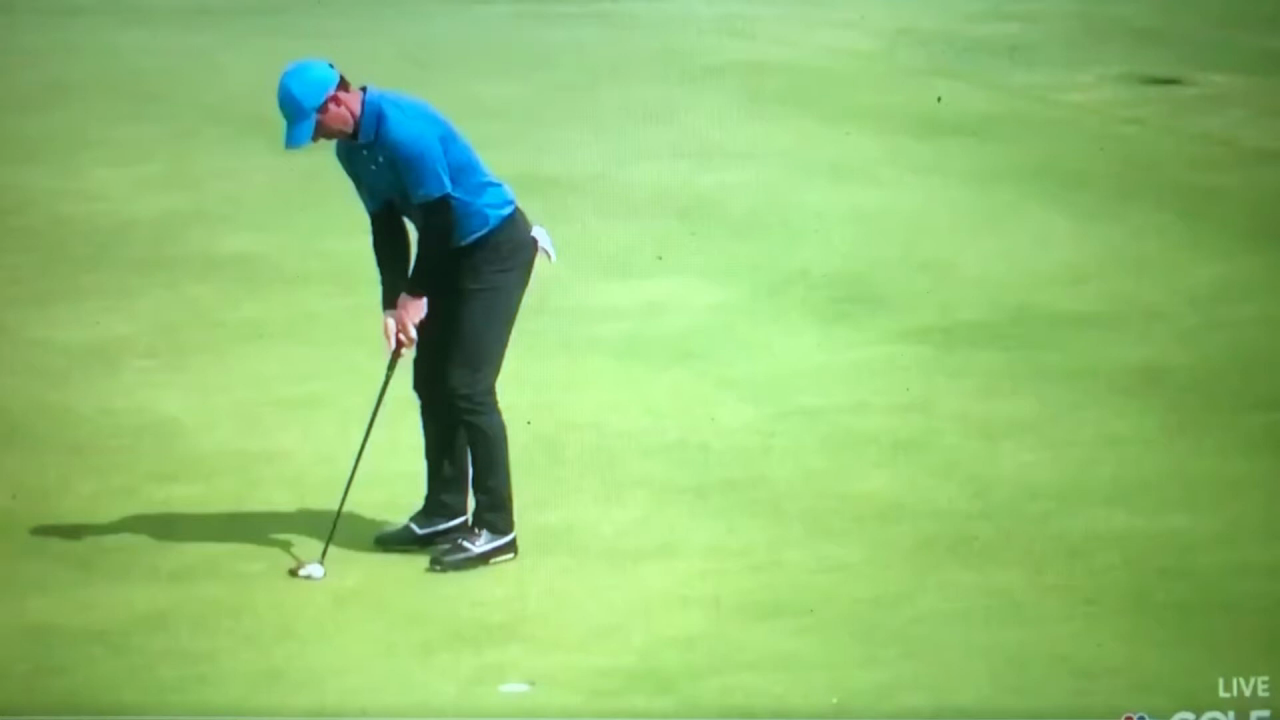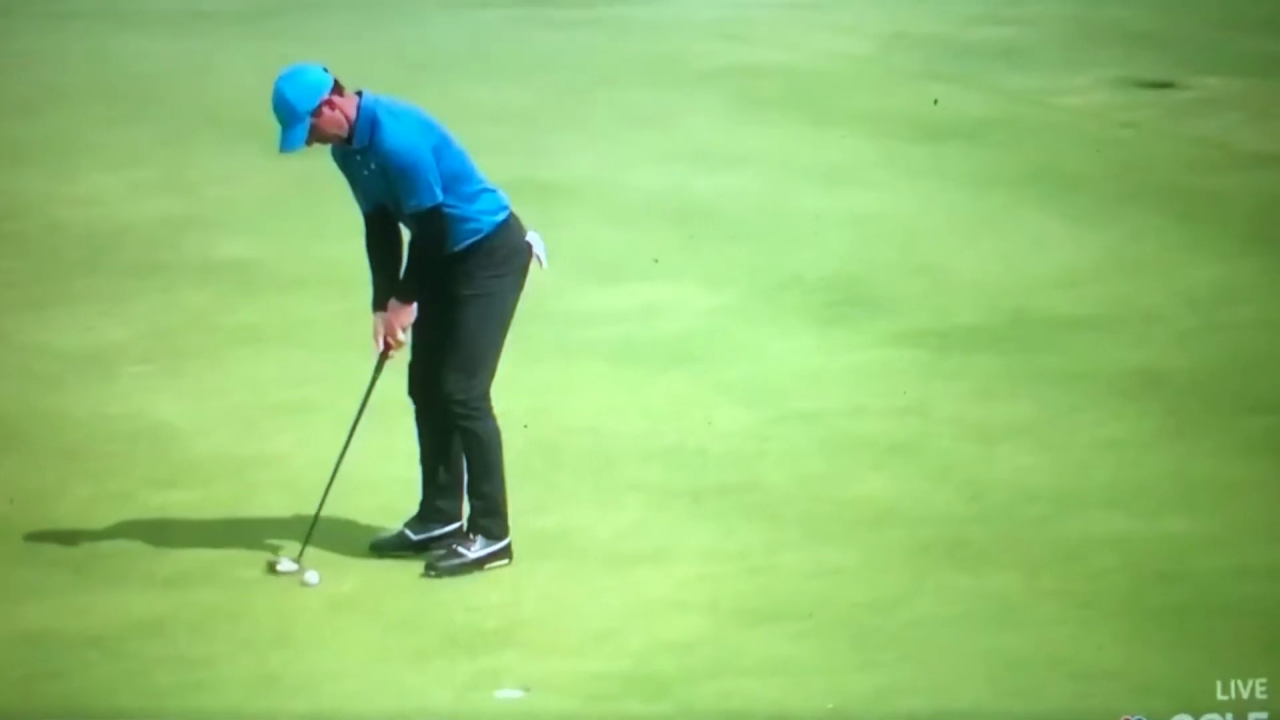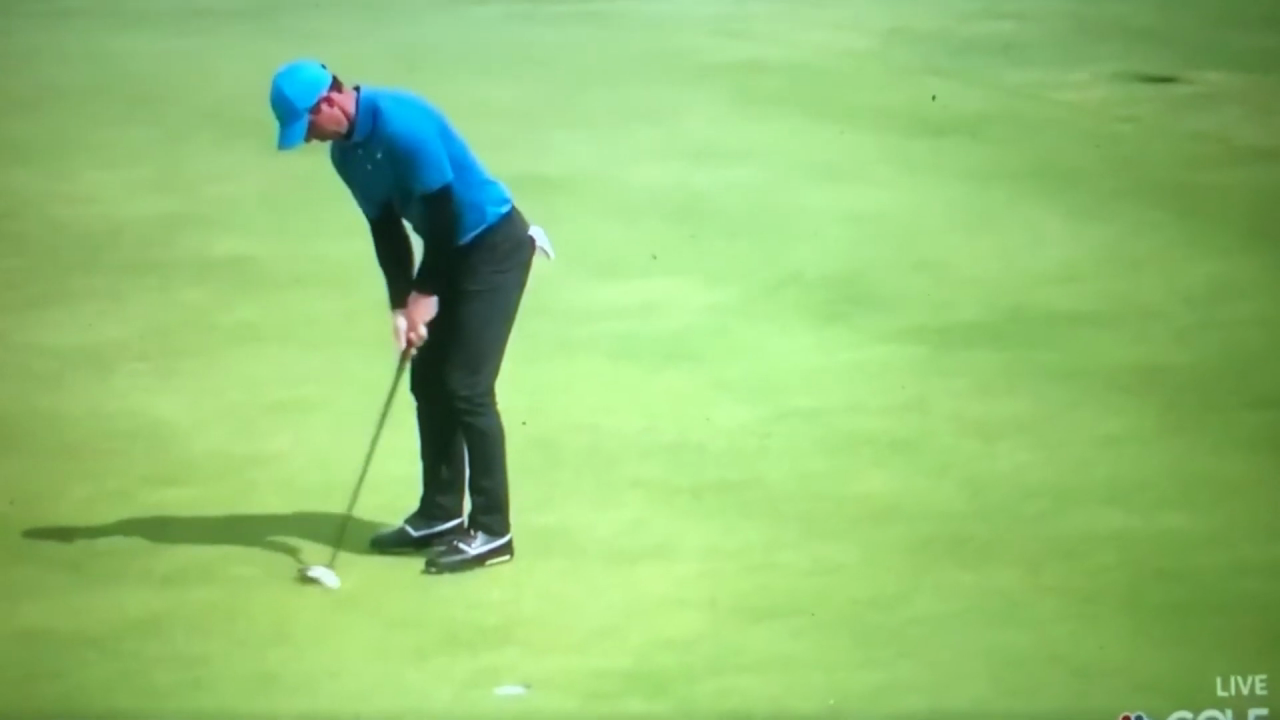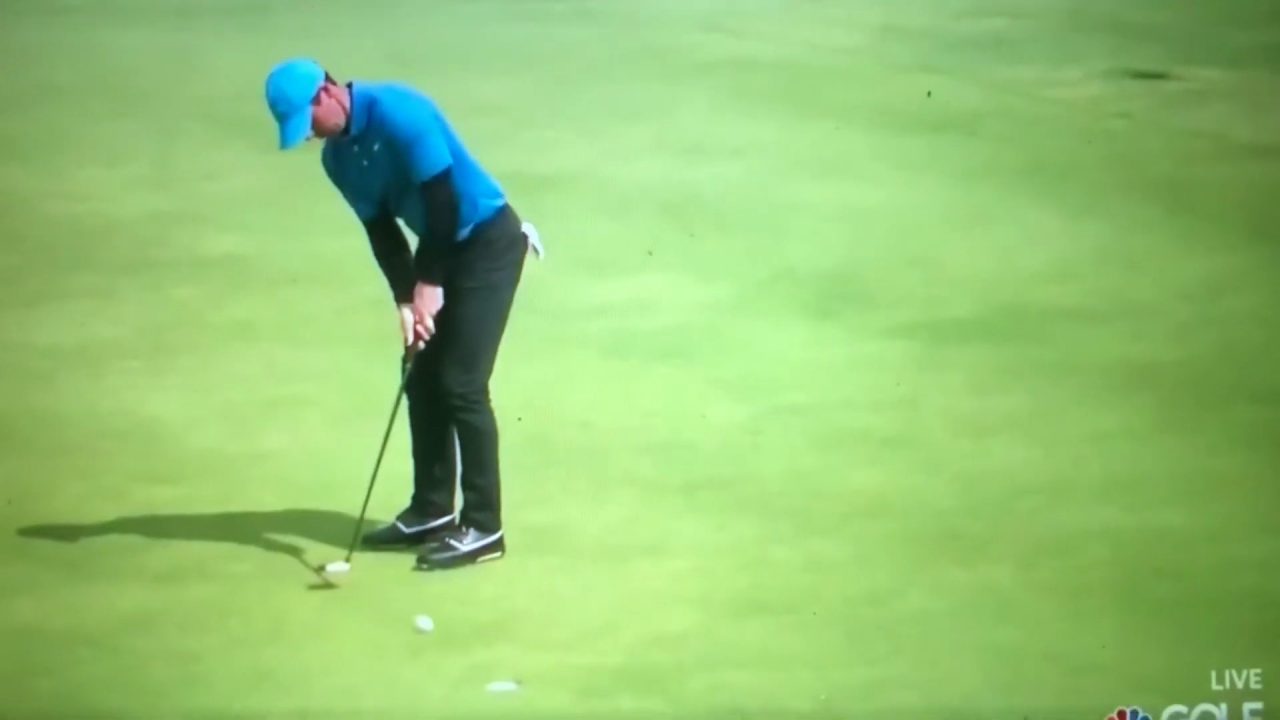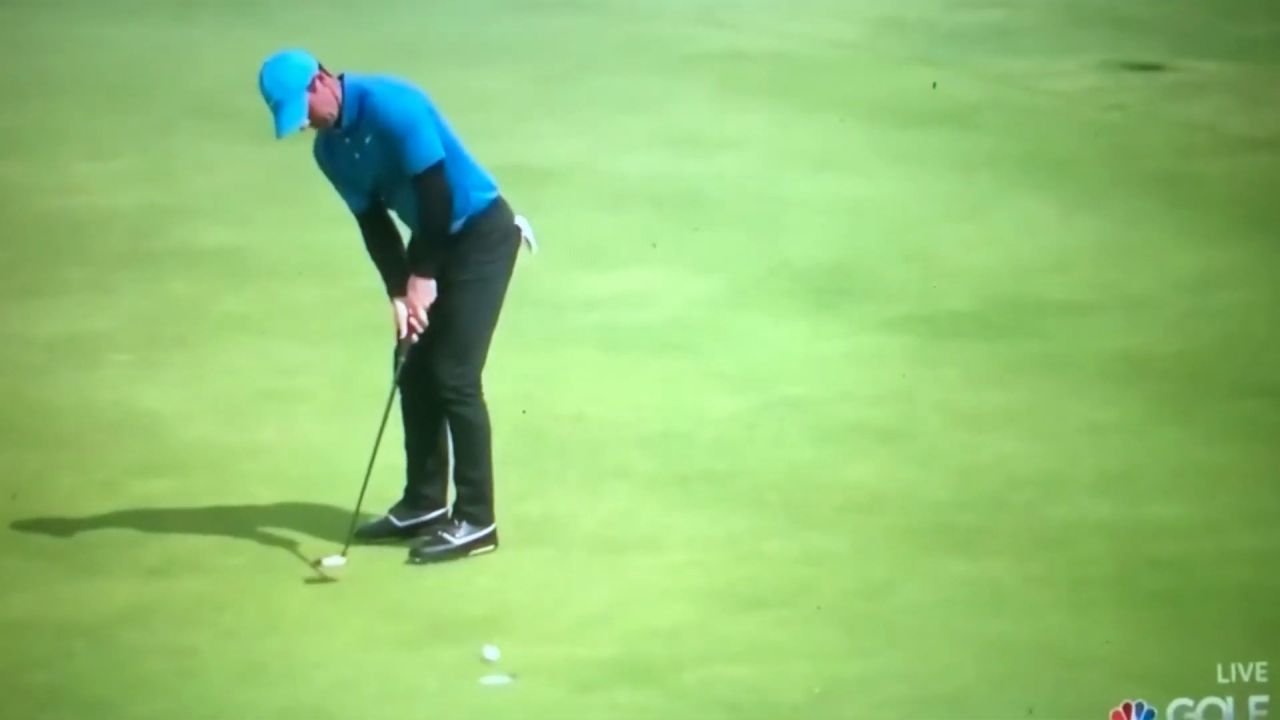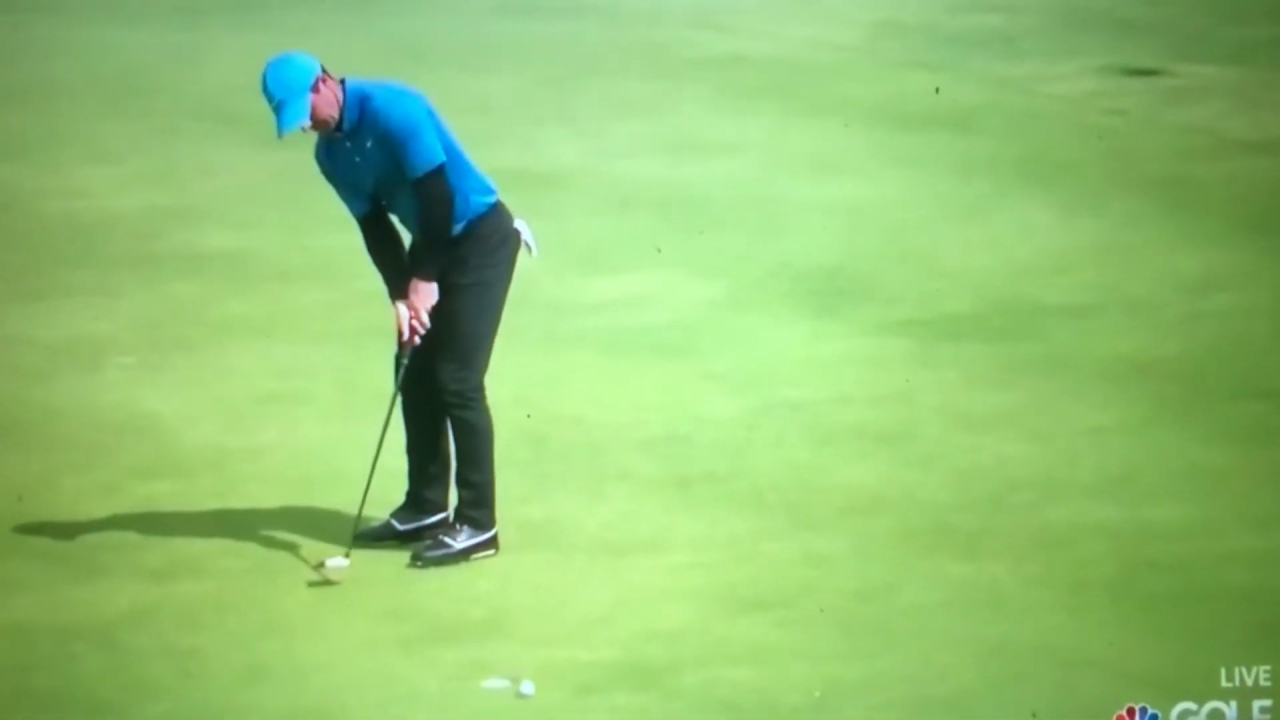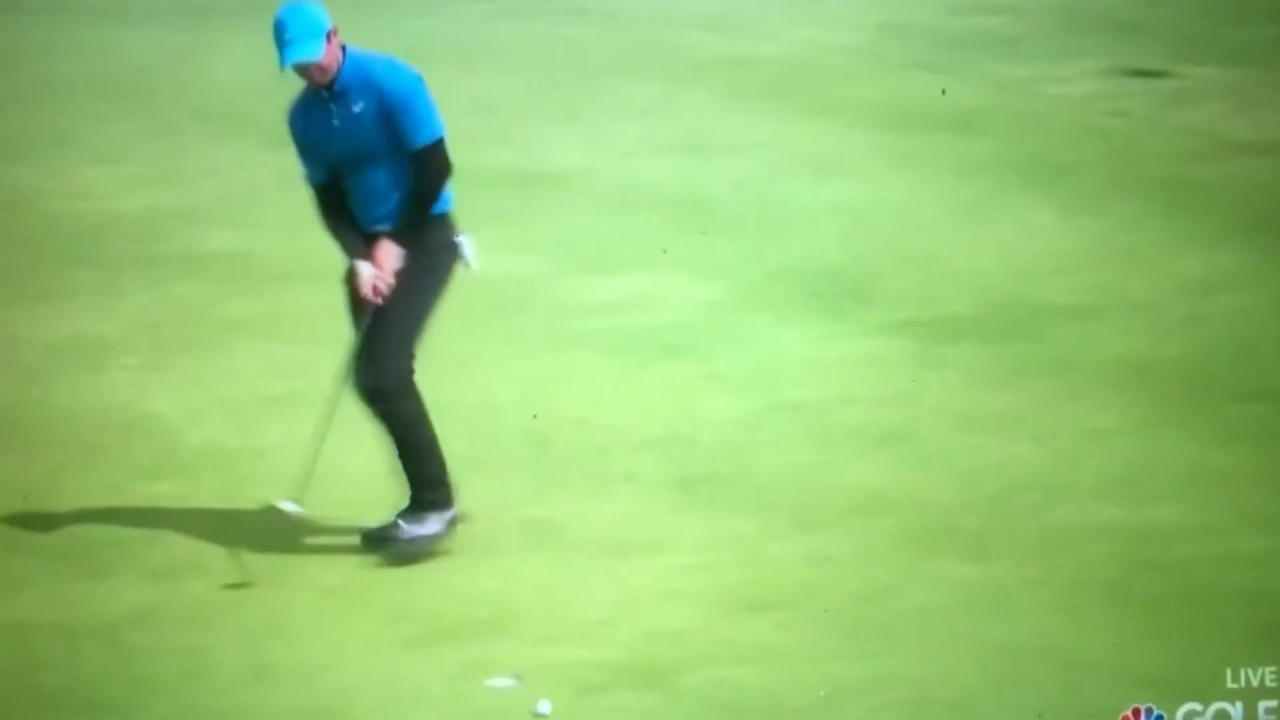
dt=0.5s
person 1, frame 1
left shoulder: (403, 127)
right shoulder: (351, 149)
left elbow: (438, 215)
right elbow: (386, 226)
left wrist: (416, 294)
right wrist: (392, 305)
left hip: (495, 246)
right hip: (450, 250)
left knee: (467, 386)
right knee: (431, 381)
left ankle: (495, 528)
right ankle: (445, 510)
person 1, frame 2
left shoulder: (397, 136)
right shoulder: (347, 150)
left elbow: (429, 224)
right elbow: (380, 227)
left wrist: (404, 300)
right wrist: (383, 306)
left hip: (490, 252)
right hip: (446, 255)
left knee: (462, 391)
right knee: (426, 387)
left ankle: (491, 534)
right ankle: (441, 517)
person 1, frame 3
left shoulder: (399, 121)
right shoulder: (346, 154)
left elbow: (443, 210)
right elbow: (386, 228)
left wrist: (426, 293)
right wrist: (401, 304)
left hip: (493, 245)
right hip: (450, 251)
left knee: (467, 387)
right knee: (428, 381)
left ankle: (492, 530)
right ankle: (441, 512)
person 1, frame 4
left shoulder: (397, 110)
right shoulder: (338, 157)
left elbow: (443, 197)
right elbow: (381, 229)
left wrist: (430, 284)
right wrist: (406, 300)
left hip: (488, 240)
right hip: (441, 245)
left knee: (461, 384)
right knee: (422, 380)
left ankle: (483, 526)
right ankle: (432, 509)
person 1, frame 5
left shoulder: (389, 103)
right shoulder: (329, 148)
left elbow: (436, 189)
right elbow: (373, 222)
left wrist: (423, 276)
right wrist: (398, 292)
left hip: (480, 233)
right hip: (433, 238)
left knee: (453, 376)
right knee: (414, 371)
left ankle: (476, 520)
right ankle: (425, 503)
person 1, frame 6
left shoulder: (391, 109)
right shoulder: (330, 151)
left elbow: (438, 195)
right elbow: (374, 226)
left wrist: (424, 278)
right wrist: (400, 295)
left hip: (480, 237)
right hip: (434, 245)
left knee: (456, 381)
right knee: (416, 376)
left ankle: (477, 523)
right ankle: (426, 506)
person 1, frame 7
left shoulder: (391, 82)
right shoulder: (304, 115)
left elbow: (436, 166)
right elbow: (328, 197)
left wrist: (396, 243)
right wrist: (359, 258)
left hip: (422, 240)
right hip: (370, 248)
left knee: (375, 372)
right knee: (388, 376)
left ankle: (433, 509)
right ankle: (430, 503)
